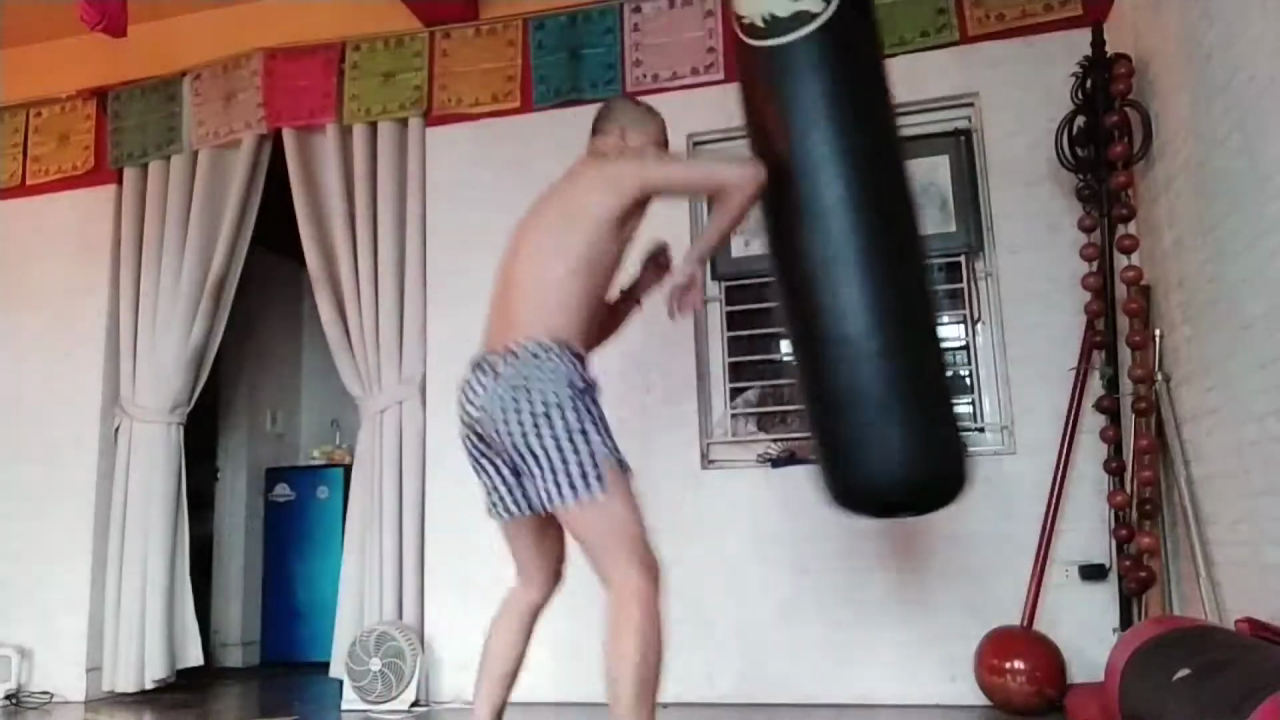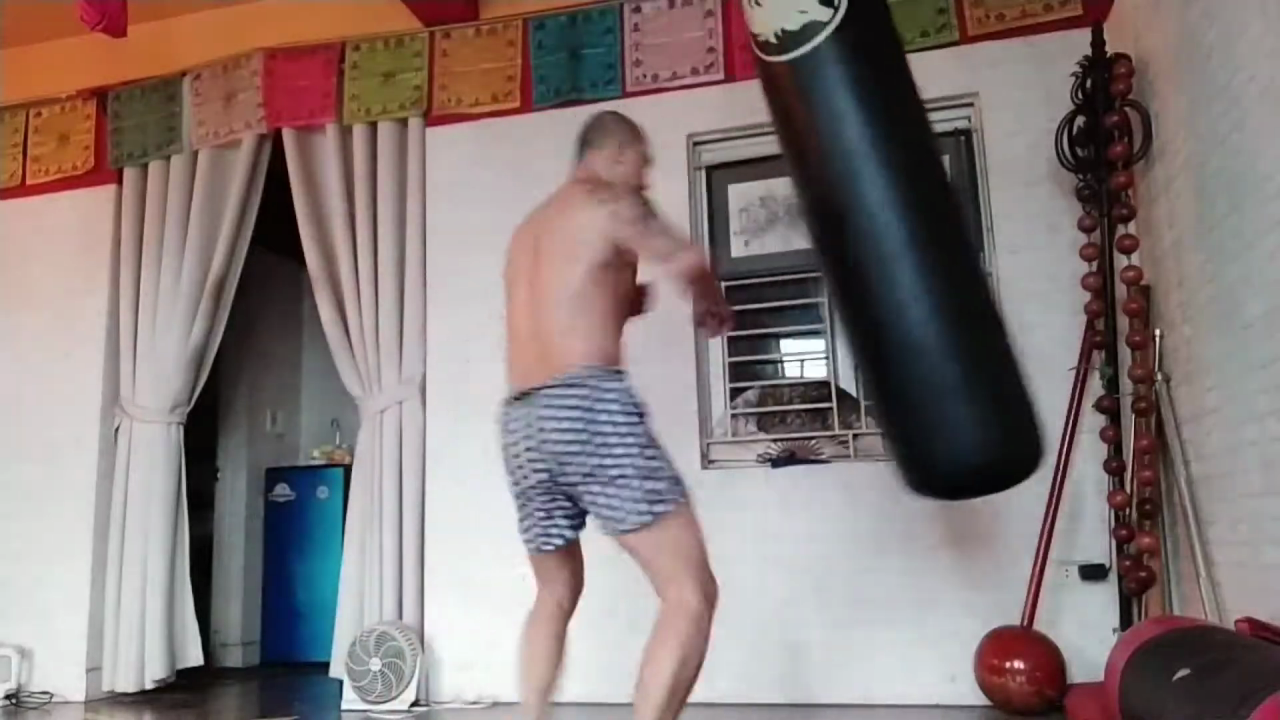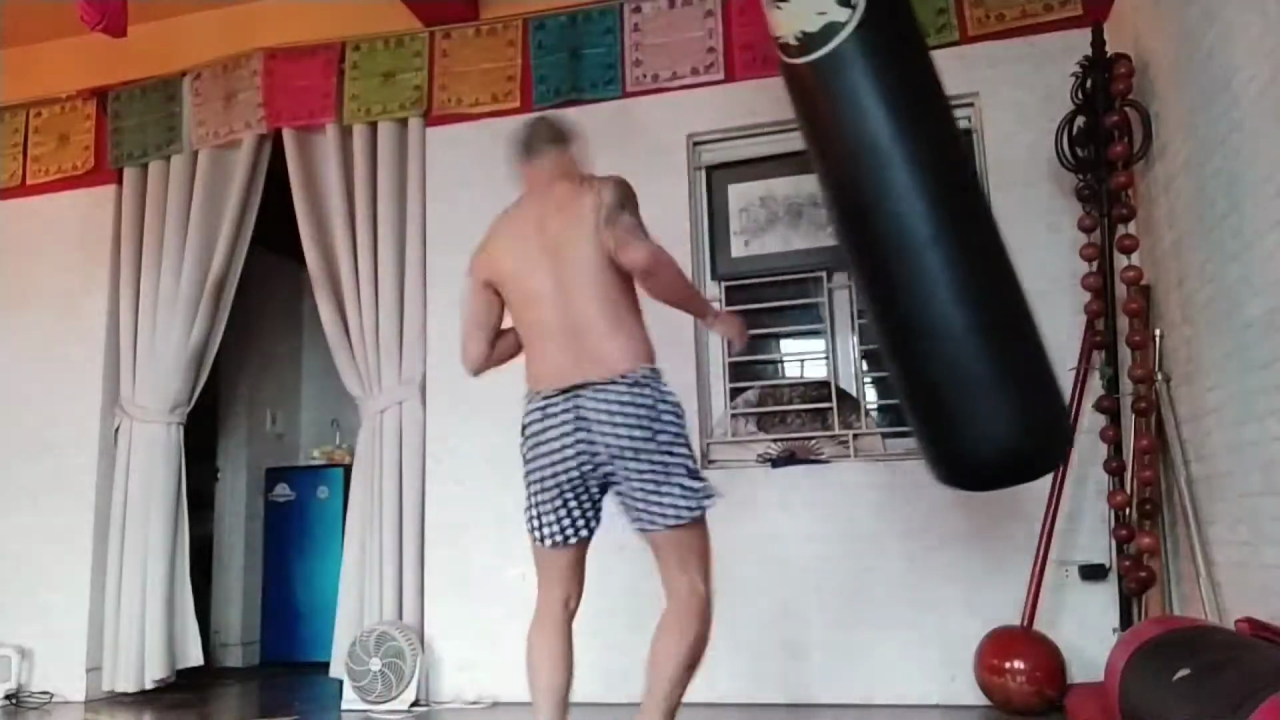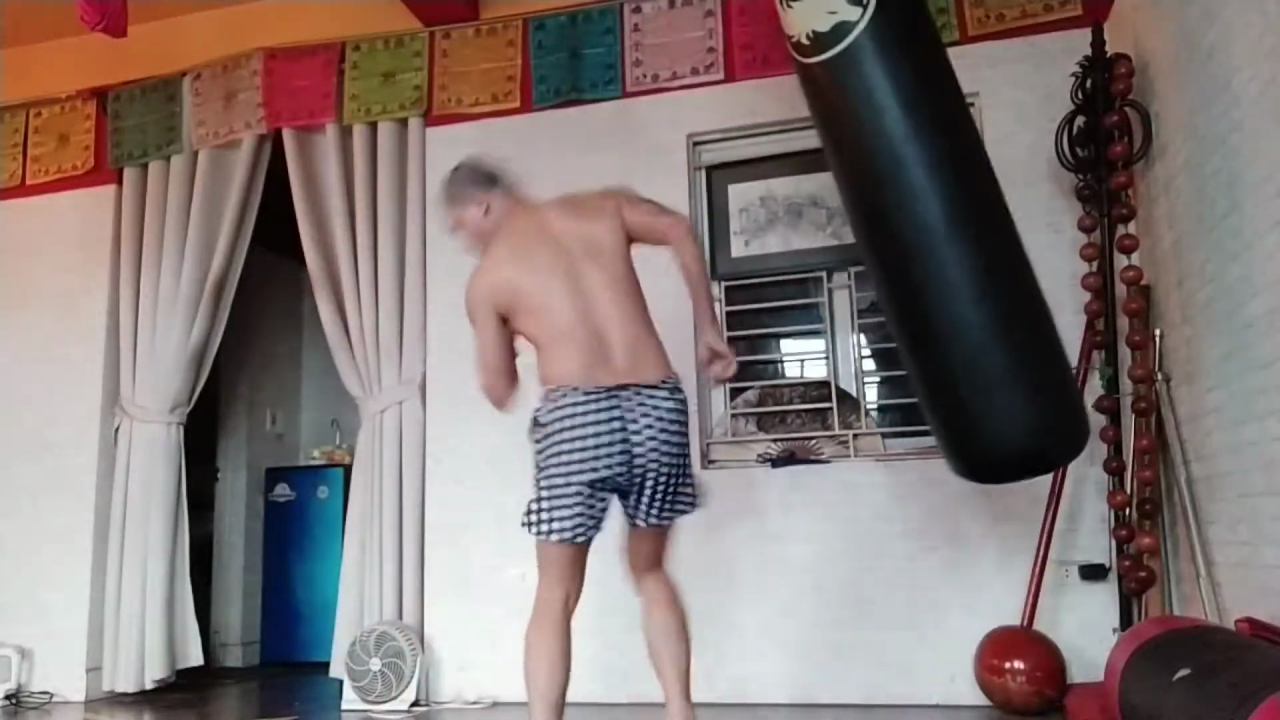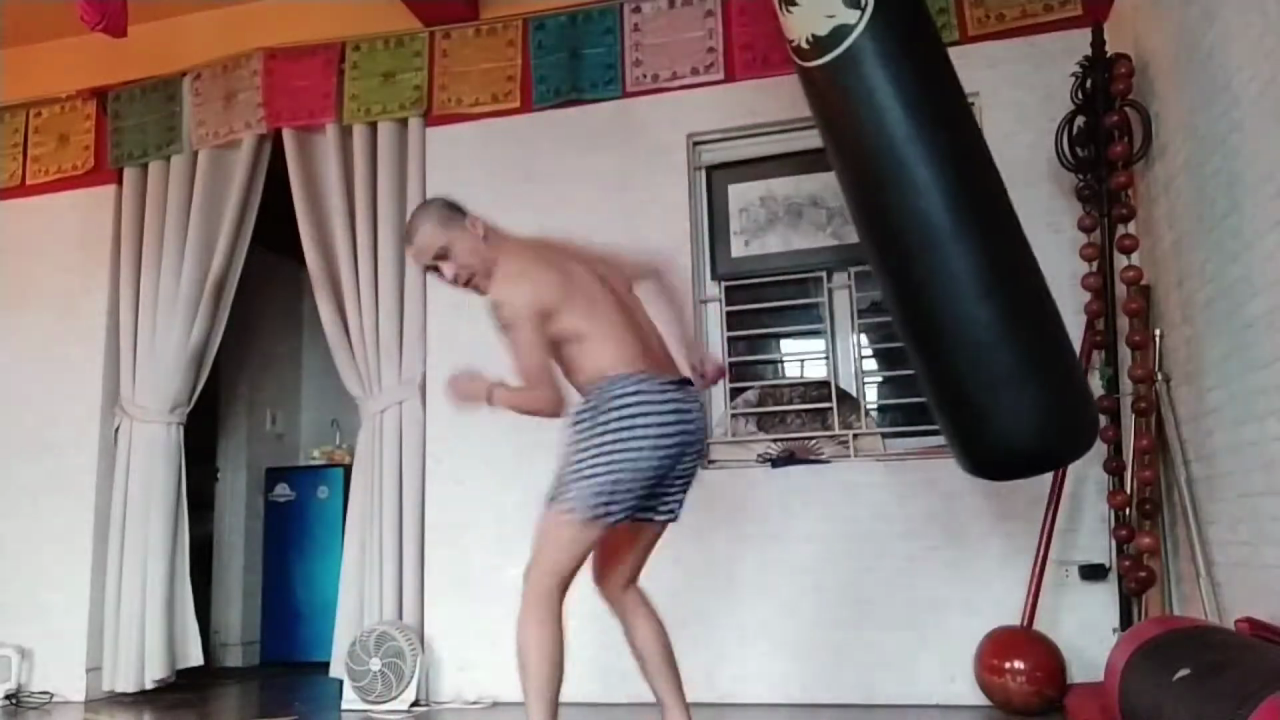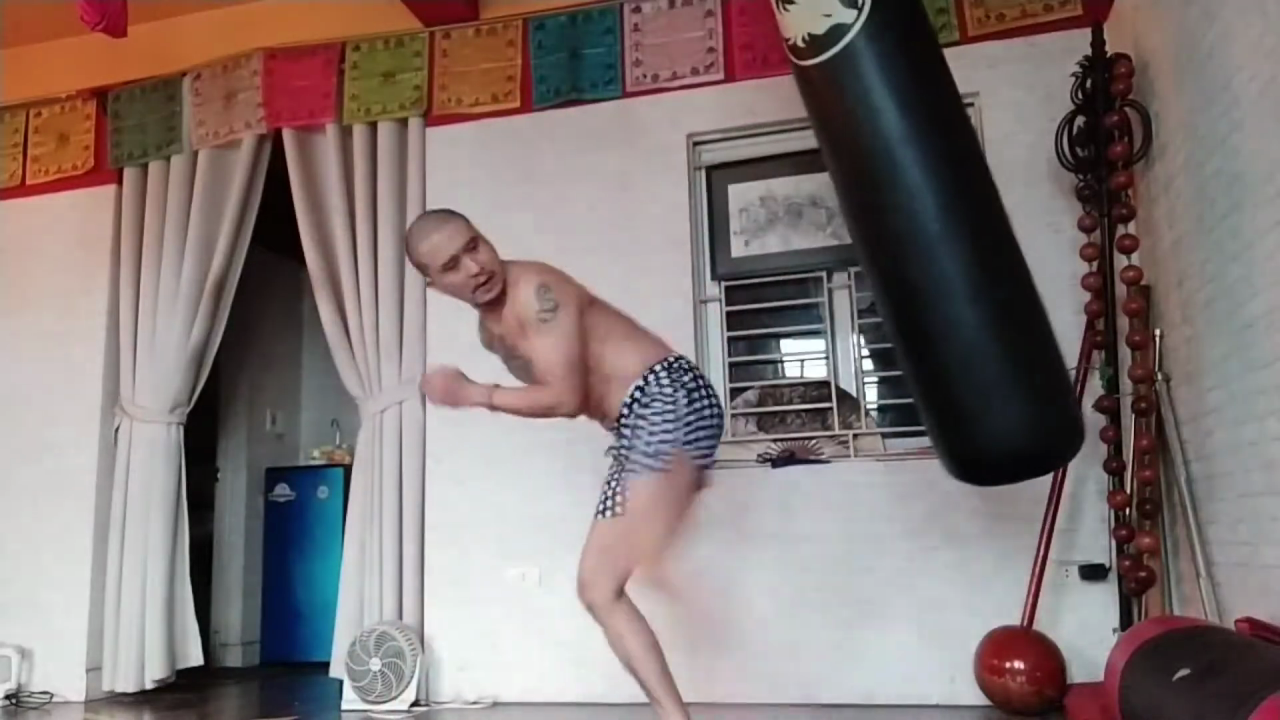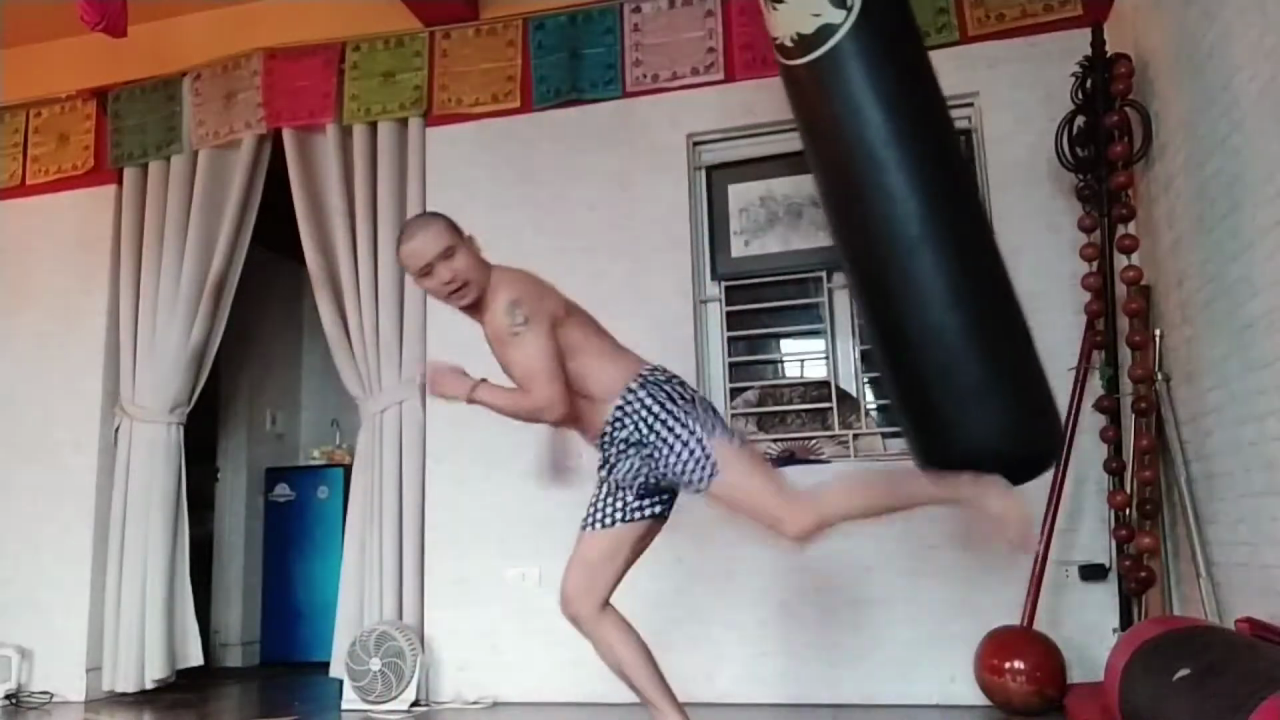
dt=0.1s
person 1, frame 1
left shoulder: (568, 211)
right shoulder: (618, 171)
right elbow: (747, 176)
left wrist: (643, 284)
right wrist: (696, 260)
left hip: (486, 395)
right hip: (542, 384)
left knee: (536, 582)
right knee: (634, 580)
person 1, frame 2
left shoulder: (530, 232)
right shoulder: (608, 201)
right elbow: (687, 265)
right wrist: (712, 308)
left hip: (526, 425)
right hip: (593, 411)
left knee: (555, 600)
right knee: (691, 596)
person 1, frame 3
left shoulder: (491, 245)
right shoulder: (603, 194)
left elbow: (475, 358)
right elbow: (640, 256)
right wrist: (711, 314)
left hip: (550, 424)
right hip: (635, 409)
left knee: (557, 604)
right knee: (690, 594)
person 1, frame 4
left shoulder: (487, 280)
right shoulder: (601, 208)
left elbow: (498, 393)
right elbow: (680, 230)
right wrist: (709, 325)
left hip: (574, 424)
right hip: (658, 410)
left knee: (554, 601)
right knee: (648, 571)
person 1, frame 5
left shoulder: (513, 291)
right shoulder: (553, 255)
left elbow: (546, 399)
right elbow: (647, 272)
left wrist: (487, 391)
right wrist: (696, 353)
left hip: (625, 411)
right hip: (673, 411)
left knee: (541, 590)
right knee: (616, 585)
person 1, frame 6
left shoulder: (537, 289)
right shoulder: (492, 324)
left elbow: (566, 397)
left wrist: (471, 392)
left hip: (670, 399)
right hip: (648, 422)
left knee: (640, 546)
right knee: (598, 590)
person 1, frame 7
left shoulder: (513, 298)
right shoulder: (493, 311)
left elbow: (552, 404)
left wrist: (469, 390)
left hip: (653, 415)
right hip: (625, 449)
left knee: (796, 519)
right knee: (580, 601)
left ankle: (970, 489)
